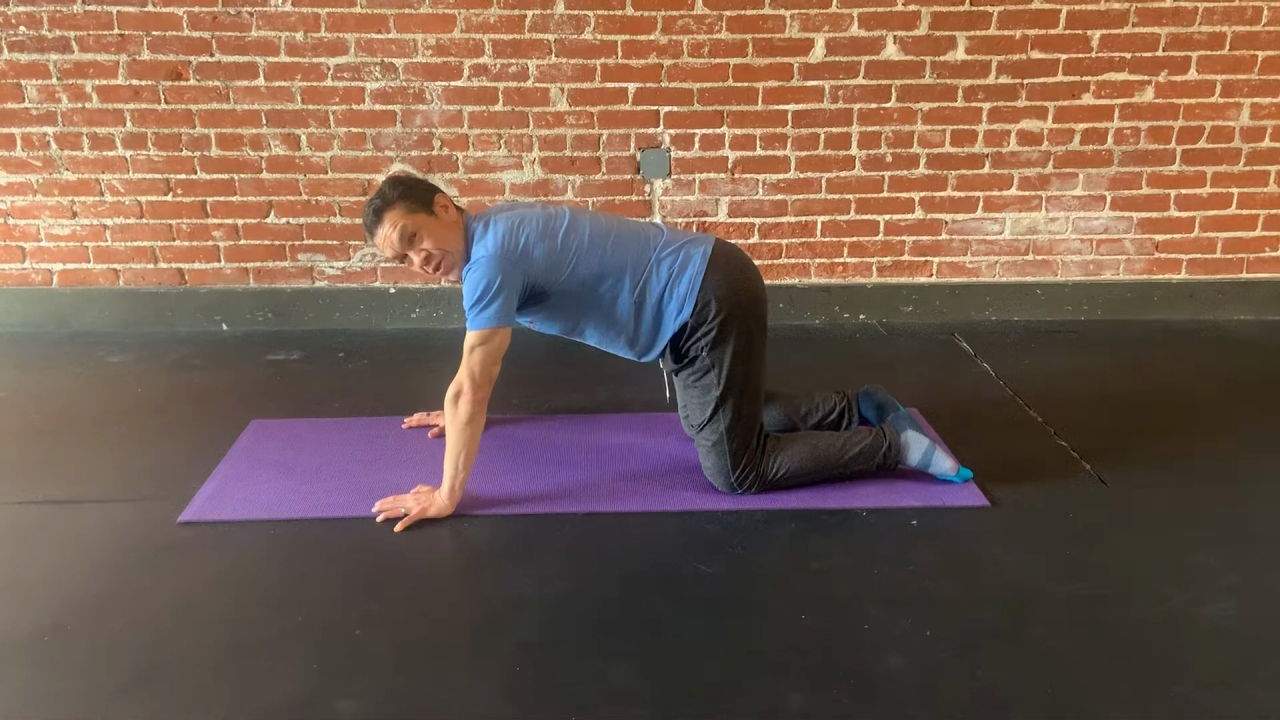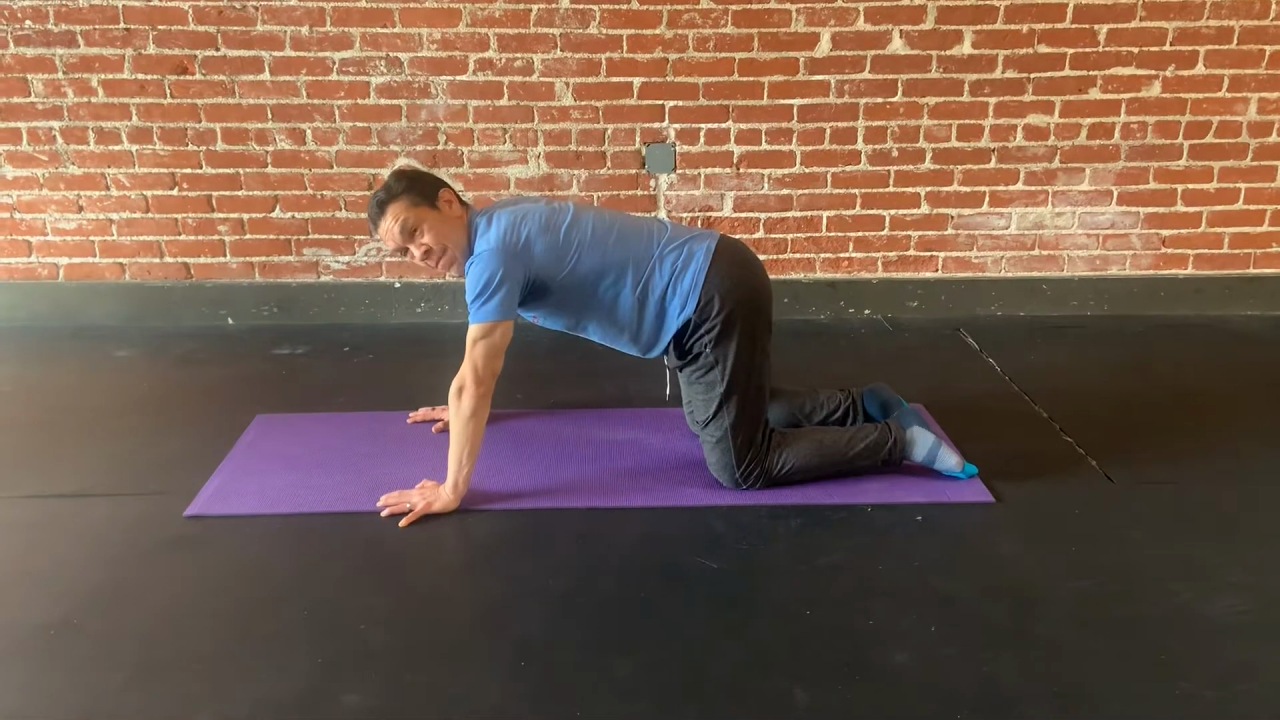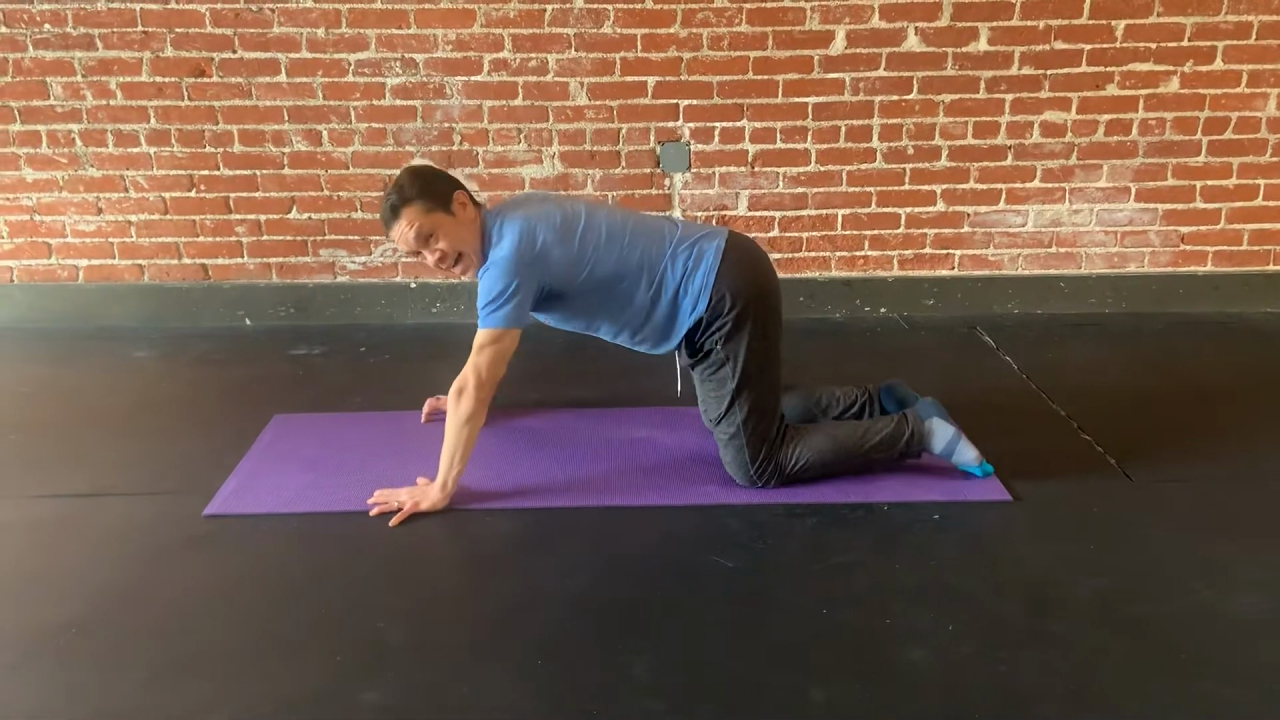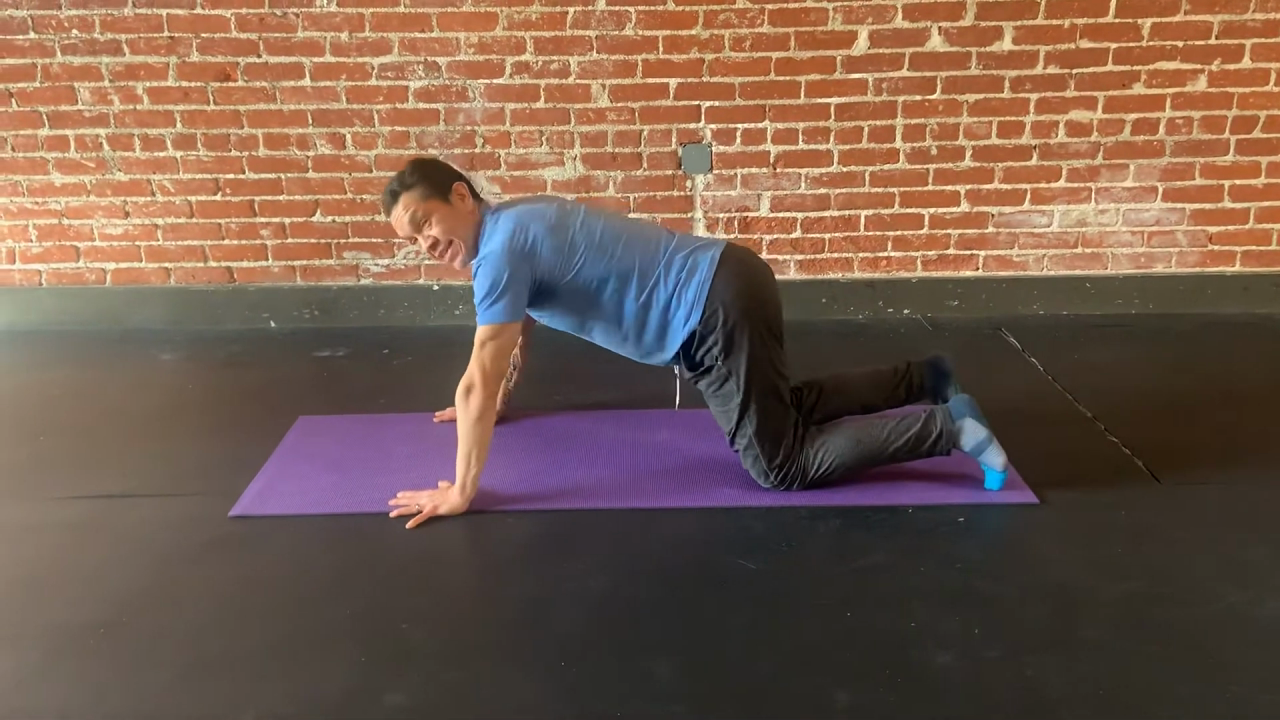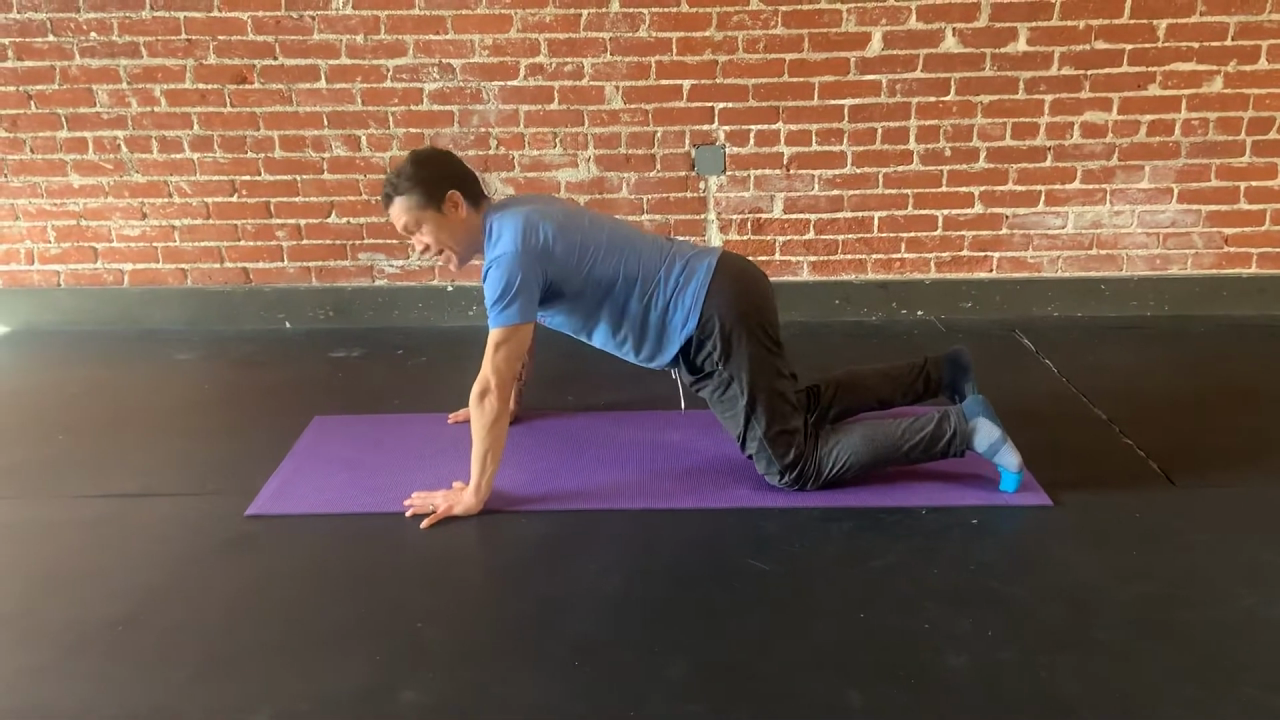
dt=1s
person 1, frame 1
left shoulder: (489, 257)
right shoulder: (489, 232)
left elbow: (470, 387)
left wrist: (447, 495)
right wrist: (461, 411)
left hip: (710, 299)
right hip: (700, 288)
left knee: (735, 469)
right knee: (714, 420)
left ankle: (894, 442)
right ankle: (858, 409)
person 1, frame 2
left shoulder: (492, 250)
right shoulder: (499, 225)
left elbow: (473, 382)
left wrist: (452, 490)
right wrist: (464, 405)
left hip: (714, 297)
right hip: (709, 283)
left knee: (740, 465)
right knee: (719, 415)
left ankle: (901, 438)
right ankle: (863, 406)
person 1, frame 3
left shoulder: (511, 253)
right shoulder: (509, 224)
left elbow: (475, 383)
right elbow: (491, 347)
left wrist: (441, 489)
right wrist: (467, 398)
left hip: (724, 294)
right hip: (720, 278)
left knee: (758, 462)
right knee: (744, 409)
left ankle: (919, 429)
right ankle: (880, 402)
person 1, frame 4
left shoulder: (500, 249)
right shoulder: (513, 223)
left elbow: (477, 382)
right elbow: (517, 330)
left wrist: (460, 492)
right wrist: (489, 402)
left hip: (719, 307)
right hip: (724, 283)
left knee: (781, 464)
right knee: (784, 413)
left ankle: (947, 427)
right ankle: (923, 380)
person 1, frame 5
left shoulder: (509, 251)
right shoulder: (514, 217)
left elbow: (491, 386)
right elbow: (523, 328)
left wrist: (475, 493)
right wrist: (500, 402)
left hip: (715, 317)
right hip: (718, 293)
left knee: (793, 463)
right knee: (800, 411)
left ankle: (964, 427)
right ankle: (941, 374)
